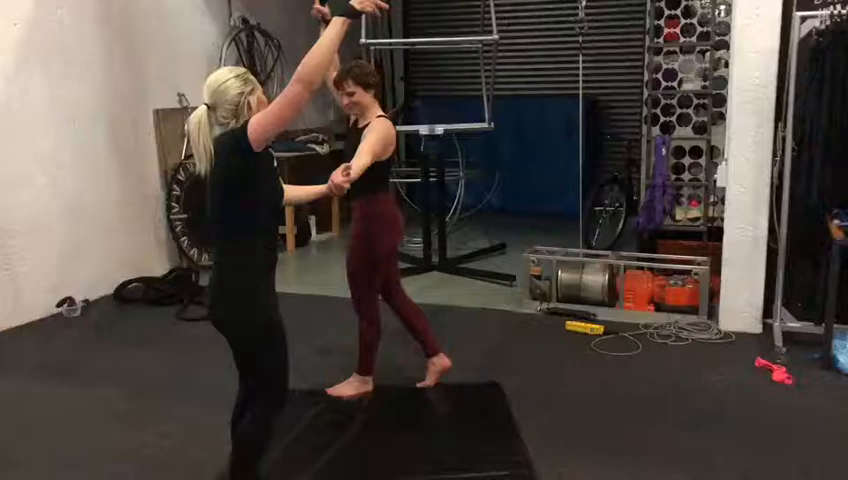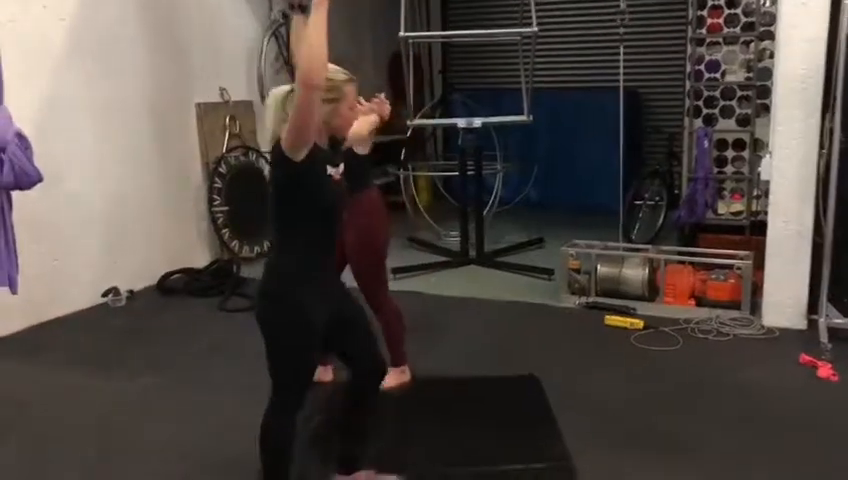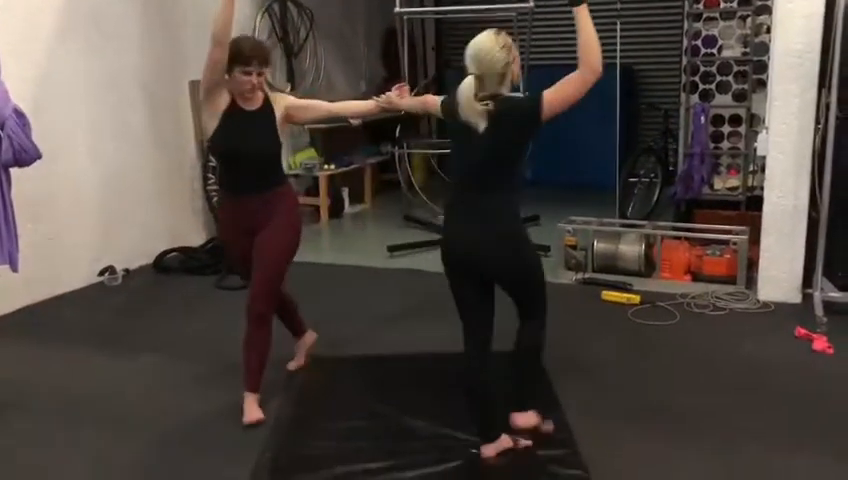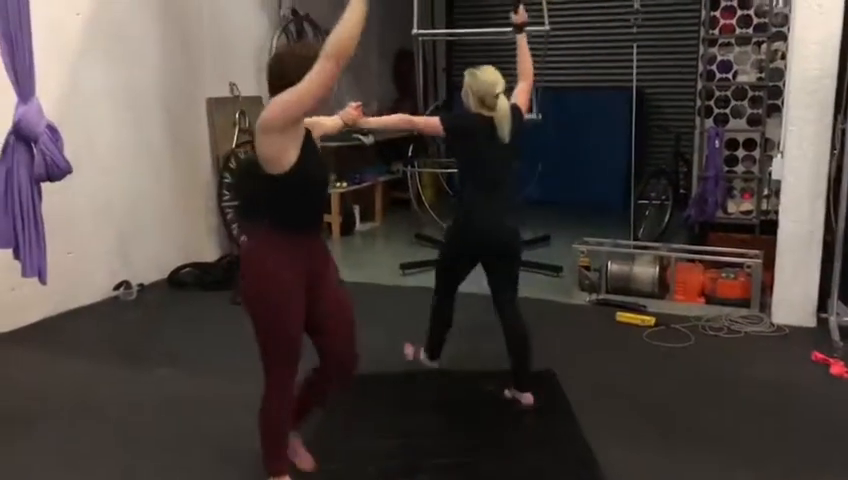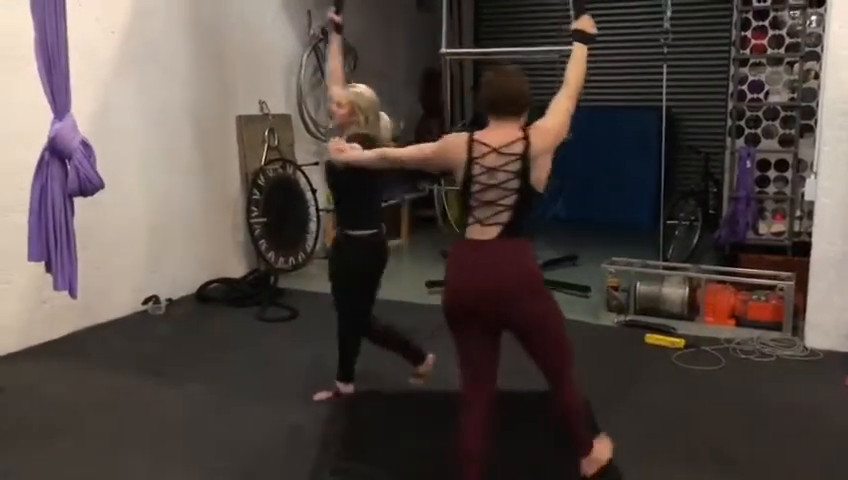
dt=1s
person 1, frame 1
left shoulder: (235, 154)
right shoulder: (239, 144)
left elbow: (273, 195)
right elbow: (304, 82)
left wrist: (326, 189)
left hip: (241, 291)
right hip: (243, 296)
left knee: (256, 392)
right knee: (269, 395)
person 1, frame 2
left shoulder: (326, 147)
right shoulder: (294, 155)
left elbow: (357, 127)
right elbow: (310, 79)
left hip: (325, 289)
right hip: (289, 296)
left knee: (370, 371)
right knee: (289, 399)
person 1, frame 3
left shoulder: (459, 107)
right shoulder: (519, 112)
left elbow: (424, 103)
right elbow: (590, 70)
left wrist: (403, 102)
left hip: (456, 237)
right hip: (501, 237)
left knee: (476, 332)
right knee: (534, 315)
left ankle: (491, 434)
right ankle: (525, 408)
person 1, frame 4
left shoulder: (463, 125)
right shoulder: (510, 121)
left elbow: (408, 122)
right elbow: (526, 79)
left wrist: (364, 123)
right wrist: (521, 31)
left hip: (471, 227)
right hip: (506, 229)
left knee: (445, 289)
right knee: (508, 306)
left ankle: (430, 354)
right ankle: (523, 388)
person 1, frame 5
left shoulder: (364, 145)
right shoulder: (345, 139)
left elbow: (357, 164)
right elbow: (334, 82)
right wrist: (336, 35)
left hip: (365, 244)
right hip: (345, 241)
left knee: (360, 322)
right knee: (346, 314)
left ankle: (419, 358)
right ankle: (344, 382)
person 2, frame 1
left shoulder: (380, 127)
right shoulder: (357, 118)
left elbow: (364, 159)
right elbow: (330, 72)
left wrist: (348, 176)
left hip: (375, 217)
right hip: (373, 215)
left knee: (364, 299)
right knee: (391, 293)
left ankle: (363, 378)
right ankle: (436, 357)
person 2, frame 2
left shoulder: (359, 119)
left elbow: (356, 132)
left wrist: (376, 117)
left hip: (363, 215)
left knee: (376, 295)
left ankle: (400, 368)
right ankle: (323, 365)
person 2, frame 3
left shoulder: (279, 105)
right shoulder: (214, 101)
left elbow: (334, 108)
right elbow: (218, 44)
left wrist: (381, 104)
left hip: (277, 210)
right hip: (233, 213)
left knee: (259, 302)
right knee: (264, 291)
left ankle: (250, 395)
right ankle: (304, 334)
person 2, frame 4
left shoulder: (301, 127)
right shoulder: (277, 122)
left elbow: (326, 124)
right elbow: (333, 61)
left wrist: (346, 118)
left hip: (314, 255)
right hip: (273, 261)
left knee: (343, 359)
right knee: (282, 373)
left ankle: (289, 428)
person 2, frame 5
left shoulder: (461, 147)
right shoulder: (543, 141)
left elbow: (398, 155)
right elbow: (570, 91)
left wrist: (353, 155)
right wrist: (582, 39)
left hip: (464, 271)
right hip: (515, 272)
left knee: (477, 389)
right knee: (560, 375)
